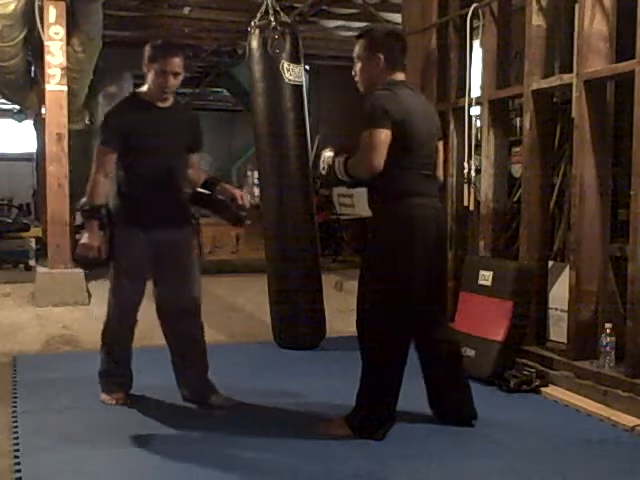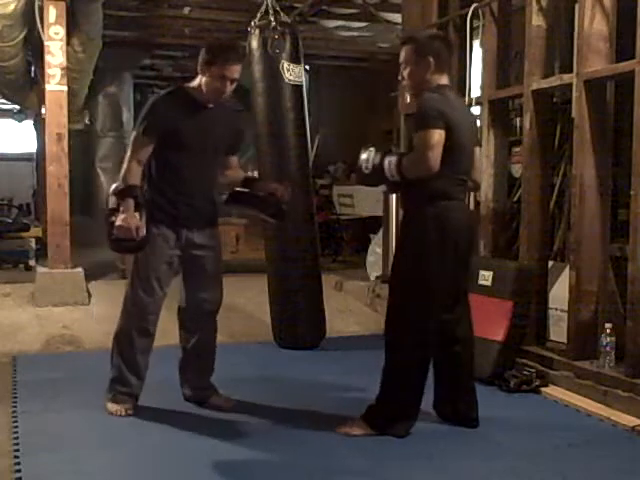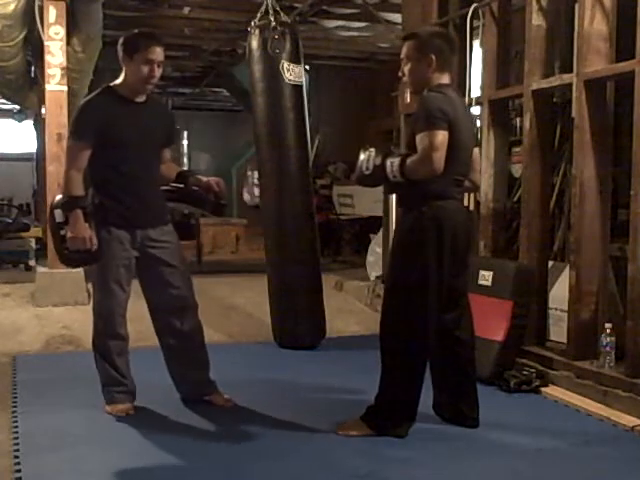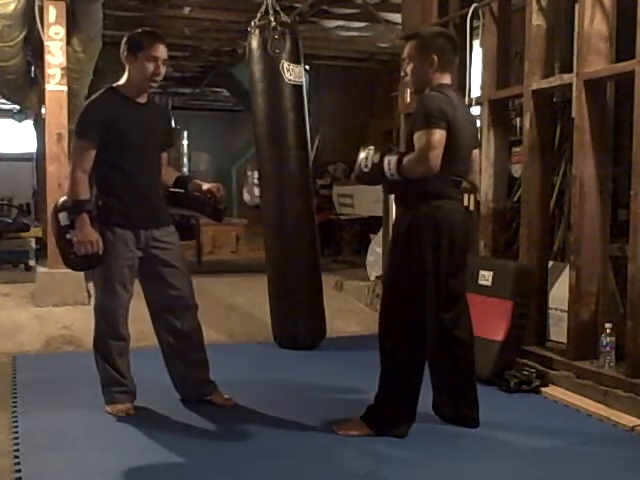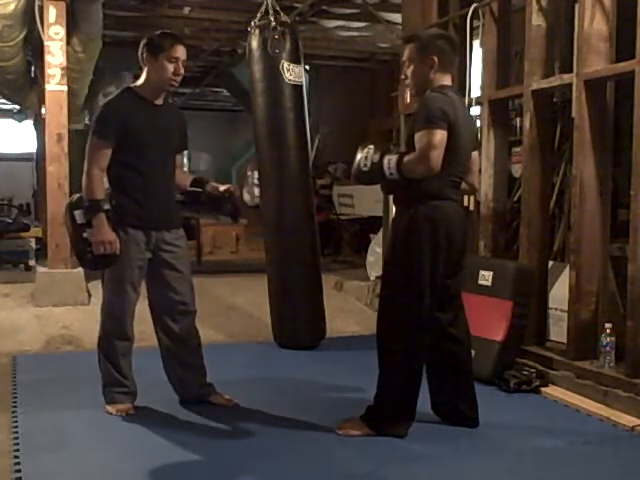
dt=1s
person 1, frame 1
left shoulder: (380, 101)
right shoulder: (424, 105)
left elbow: (371, 162)
left wrist: (335, 165)
left hip: (399, 218)
right hip: (430, 213)
left knee: (382, 320)
right knee: (431, 316)
left ankle: (369, 419)
right ankle: (455, 403)
person 1, frame 2
left shoulder: (430, 104)
right shoulder: (462, 109)
left elbow: (427, 161)
left wrist: (386, 167)
left hip: (431, 219)
right hip: (457, 217)
left knee: (410, 319)
right knee: (452, 315)
left ankle: (390, 416)
right ankle: (459, 406)
person 1, frame 3
left shoulder: (431, 104)
right shoulder: (461, 108)
left elbow: (431, 162)
left wrist: (383, 168)
left hip: (428, 219)
right hip: (454, 216)
left knee: (406, 319)
right knee: (451, 315)
left ankle: (389, 416)
right ankle: (459, 406)
person 1, frame 4
left shoulder: (431, 103)
right shoulder: (463, 109)
left elbow: (426, 161)
left wrist: (382, 166)
left hip: (426, 218)
right hip: (453, 215)
left knee: (405, 318)
right knee: (450, 314)
left ankle: (389, 416)
right ankle: (459, 406)
person 1, frame 5
left shoulder: (433, 103)
right shoulder: (462, 110)
left elbow: (428, 161)
left wrist: (383, 166)
left hip: (425, 218)
right hip: (450, 216)
left knee: (402, 318)
right knee: (445, 314)
left ankle: (387, 416)
right ankle: (458, 406)
person 2, frame 1
left shoulder: (187, 119)
right shoulder: (122, 115)
right elbow: (102, 173)
left wrist: (219, 186)
right wrist: (92, 225)
left hip: (177, 227)
right hip: (132, 228)
left knee: (185, 307)
right knee: (122, 308)
left ankle: (197, 386)
right ankle: (115, 383)
person 2, frame 2
left shoulder: (230, 118)
right shoulder: (165, 107)
right elbow: (135, 160)
left wrist: (257, 185)
right wrist: (128, 208)
left hip: (204, 227)
right hip: (160, 225)
left knee: (203, 307)
right knee: (142, 307)
left ankle: (198, 386)
right ankle: (123, 391)
person 2, frame 3
left shoulder: (160, 113)
right shoulder: (97, 108)
right elbow: (75, 168)
left wrist: (192, 180)
right wrist: (76, 219)
left hip: (157, 225)
right hip: (112, 227)
left knee: (180, 305)
right knee: (111, 312)
left ankle: (198, 385)
right ankle: (118, 393)
person 2, frame 4
left shoulder: (160, 115)
right shoulder: (101, 108)
right elbow: (80, 171)
left wrist: (193, 185)
right wrist: (82, 221)
left hip: (159, 226)
right hip: (115, 228)
left knee: (180, 307)
right knee: (112, 313)
left ankle: (197, 385)
right ankle: (118, 392)
person 2, frame 5
left shoulder: (175, 117)
right shoulder: (117, 109)
right elbow: (95, 170)
left wrist: (205, 186)
right wrist: (99, 221)
left hip: (169, 229)
right hip: (127, 228)
left knee: (180, 310)
right knee: (118, 313)
left ankle: (195, 387)
right ankle: (118, 392)
